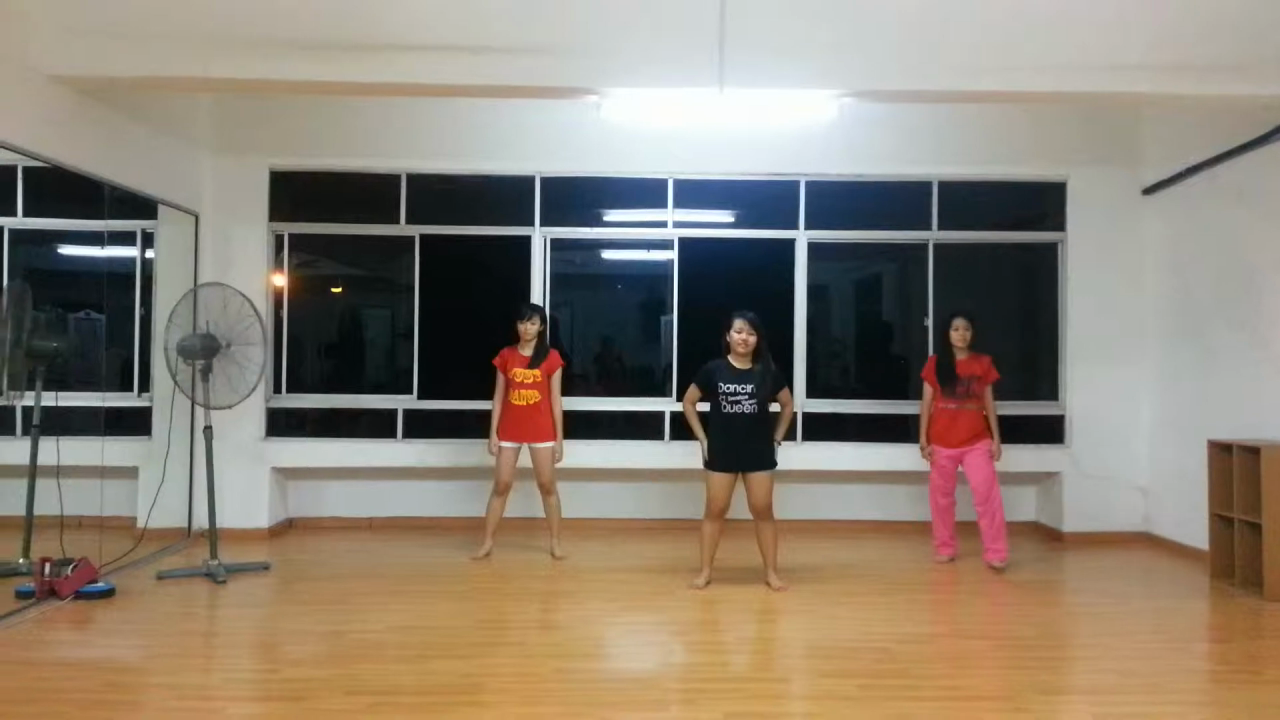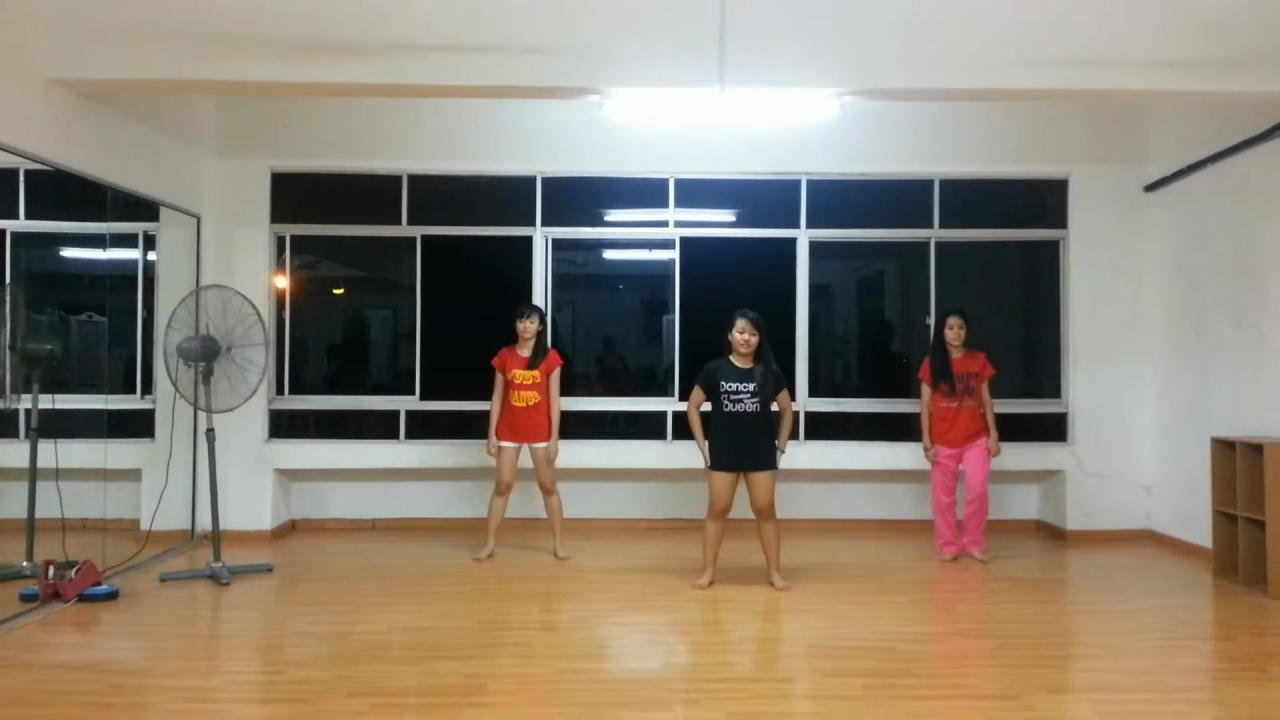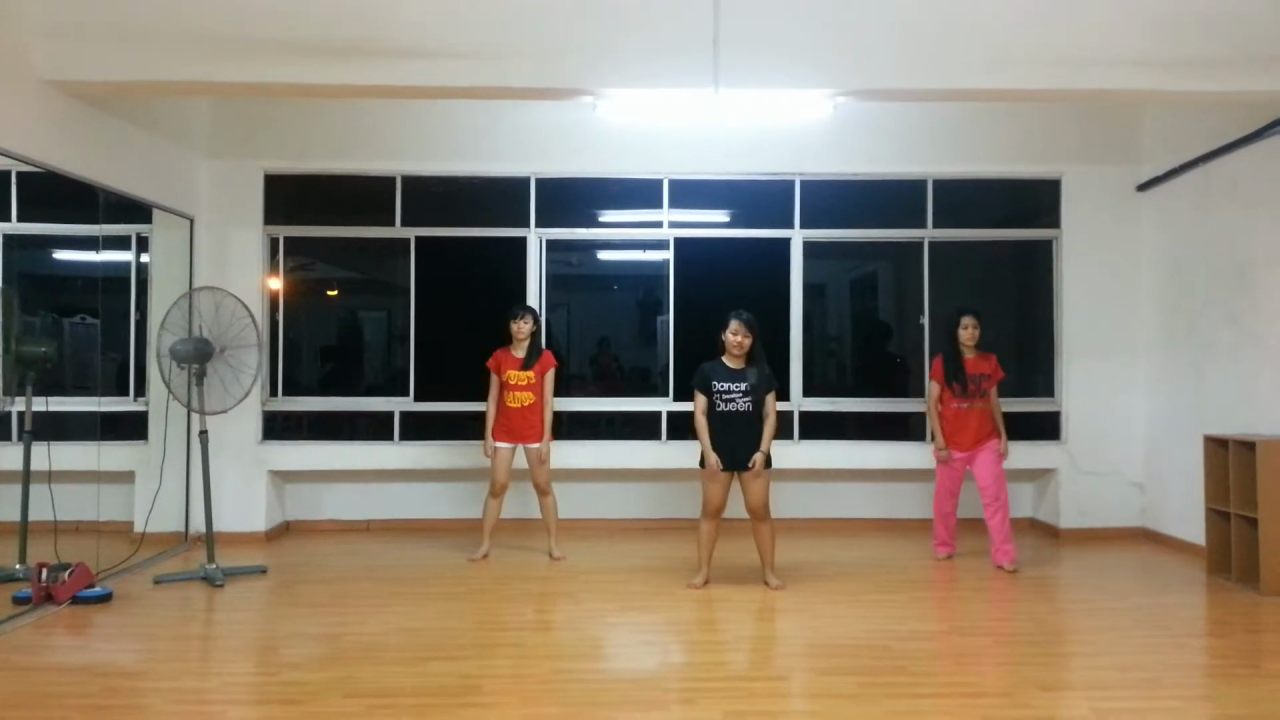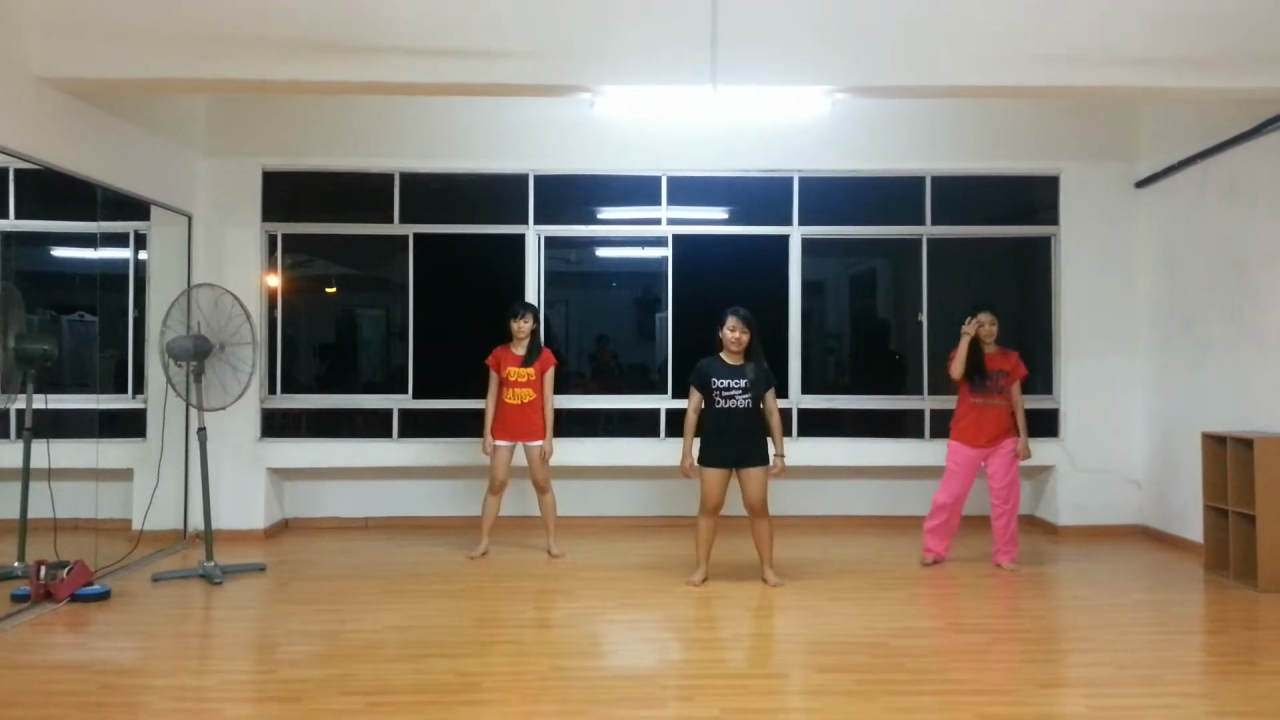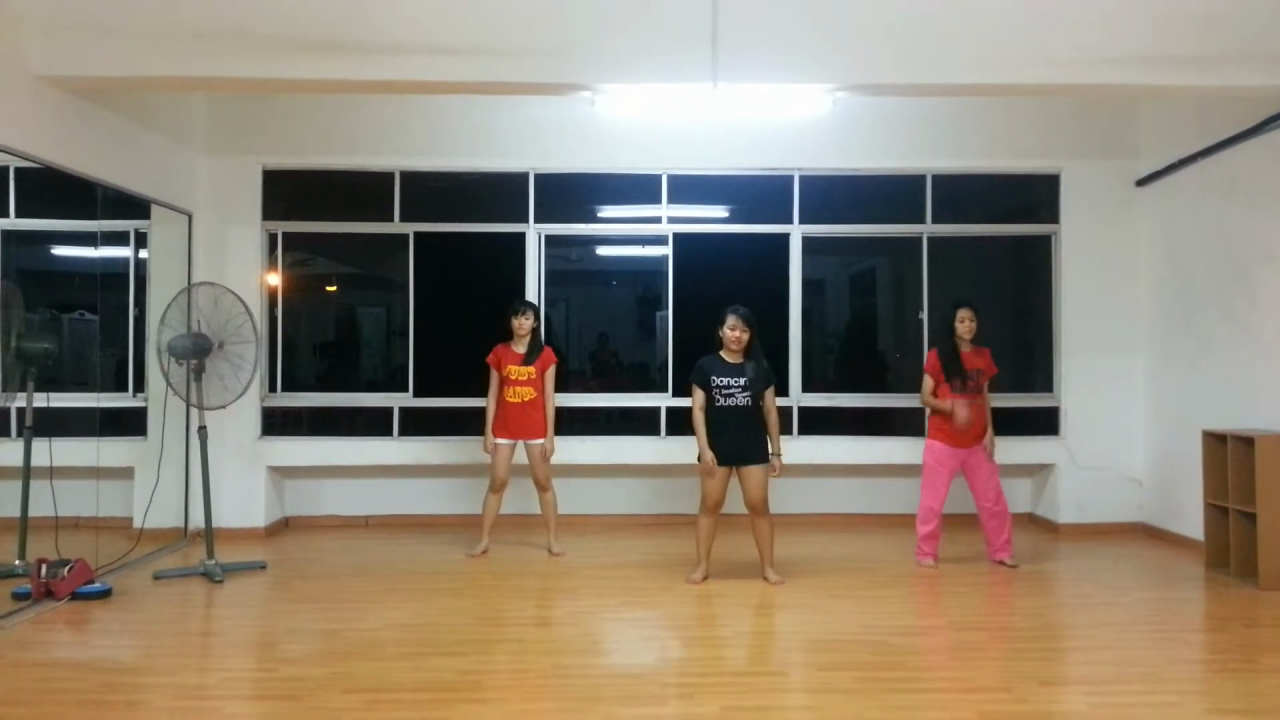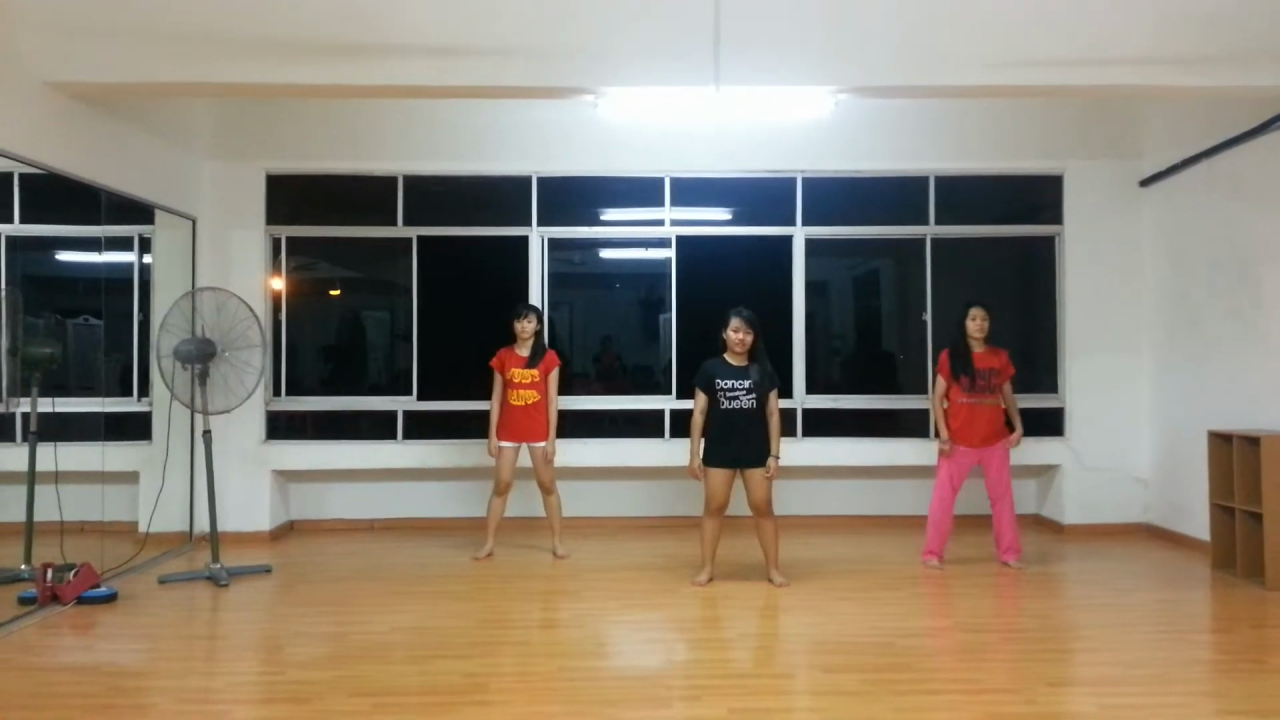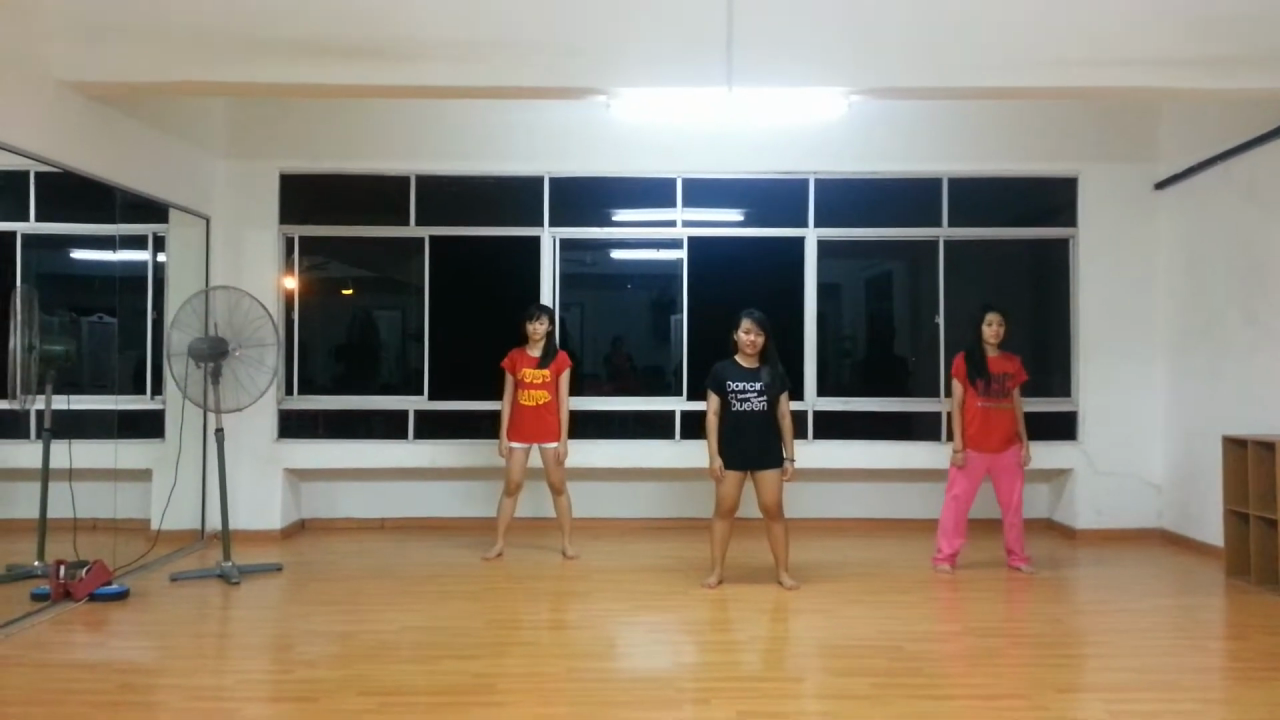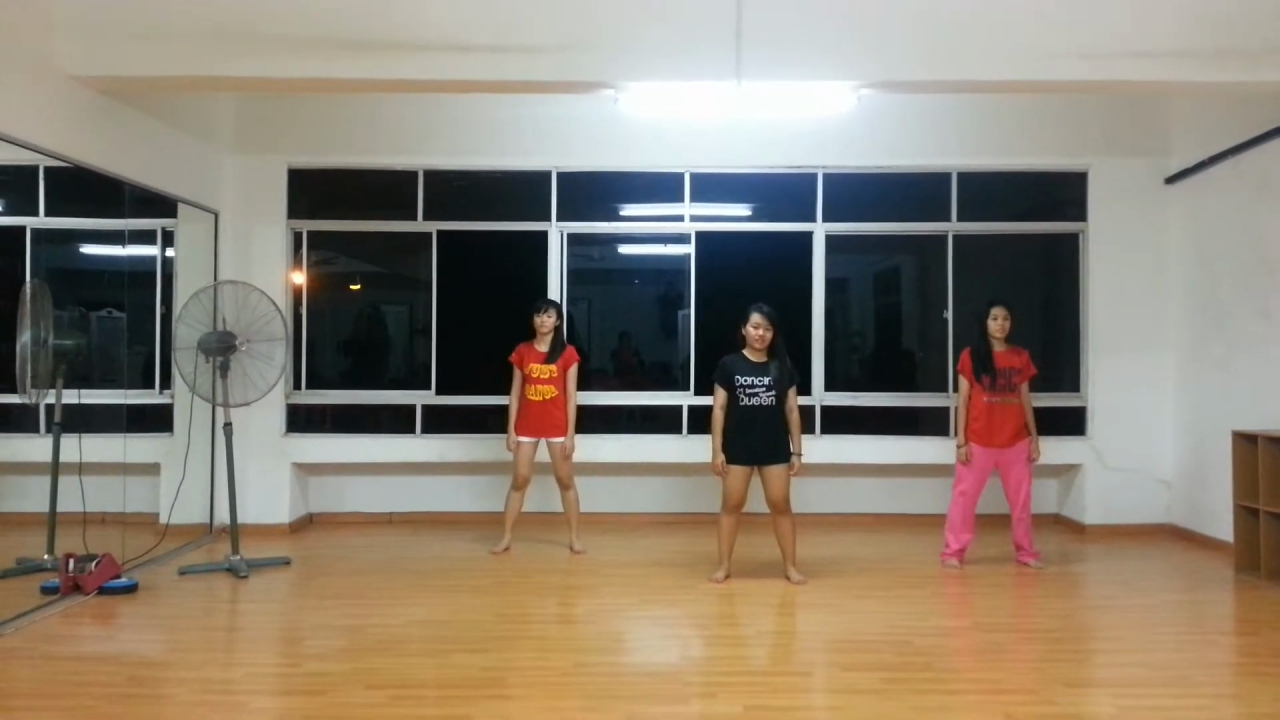
dt=0.5s
person 1, frame 1
left shoulder: (767, 372)
right shoulder: (713, 370)
left elbow: (788, 404)
right elbow: (688, 402)
left wrist: (776, 439)
right wrist: (703, 439)
left hip: (759, 453)
right hip: (721, 452)
left knee: (763, 511)
right knee: (715, 511)
left ankle: (771, 572)
right ankle: (705, 571)
person 1, frame 2
left shoulder: (769, 372)
right shoulder: (714, 370)
left elbow: (787, 409)
right elbow: (693, 407)
left wrist: (780, 447)
right wrist: (703, 446)
left hip: (761, 453)
right hip: (723, 453)
left knee: (765, 511)
right knee: (717, 511)
left ankle: (774, 572)
right ankle: (708, 571)
person 1, frame 3
left shoulder: (762, 373)
right shoulder: (708, 371)
left elbow: (770, 415)
right elbow: (700, 413)
left wrist: (763, 452)
right wrist: (708, 452)
left hip: (753, 453)
right hip: (717, 453)
left knee: (759, 511)
right knee: (711, 511)
left ankle: (769, 571)
right ankle: (703, 571)
person 1, frame 4
left shoulder: (760, 369)
right shoulder: (706, 368)
left elbow: (771, 411)
right elbow: (693, 411)
left wrist: (779, 452)
right wrist: (686, 452)
left hip: (753, 450)
right hip: (714, 450)
left knee: (758, 508)
right knee: (709, 507)
left ankle: (767, 568)
right ankle: (702, 567)
person 1, frame 5
left shoulder: (760, 368)
right shoulder: (705, 366)
left elbow: (770, 410)
right elbow: (698, 409)
left wrist: (775, 451)
right wrist: (704, 448)
left hip: (753, 449)
right hip: (717, 448)
left knee: (758, 506)
right knee: (710, 505)
left ankle: (768, 567)
right ankle: (702, 565)
person 1, frame 6
left shoulder: (764, 370)
right shoulder: (710, 369)
left elbow: (773, 413)
right elbow: (699, 413)
left wrist: (774, 454)
right wrist: (694, 454)
left hip: (756, 451)
right hip: (719, 451)
left knee: (763, 508)
right knee: (714, 507)
left ankle: (773, 568)
right ankle: (707, 567)
person 1, frame 7
left shoulder: (775, 372)
right shoulder: (721, 371)
left elbow: (784, 415)
right elbow: (713, 414)
left wrist: (789, 456)
right wrist: (714, 455)
left hip: (768, 453)
right hip: (731, 453)
left knee: (773, 510)
right knee: (724, 509)
left ankle: (783, 571)
right ankle: (716, 570)
person 1, frame 8
left shoulder: (783, 366)
right shoulder: (729, 364)
left elbow: (792, 410)
right elbow: (719, 408)
left wrist: (797, 451)
right wrist: (717, 449)
left hip: (775, 448)
right hip: (738, 447)
left knee: (780, 505)
right knee: (732, 504)
left ankle: (790, 566)
right ankle: (724, 565)
person 2, frame 1
left shoulder: (983, 363)
right shoulder: (935, 363)
left elbow: (989, 403)
right elbow: (927, 404)
left wrist: (996, 438)
right wrist: (924, 440)
left hip: (976, 441)
right hip: (942, 442)
left knee: (987, 493)
right knee: (942, 496)
left ankle: (995, 552)
right ankle: (945, 548)
person 2, frame 2
left shoulder: (979, 360)
right shoulder: (932, 363)
left elbow: (986, 400)
right elbow: (926, 404)
left wrist: (993, 434)
right wrist: (927, 441)
left hip: (975, 439)
right hip: (943, 441)
left knee: (977, 490)
right knee: (943, 495)
left ankle: (974, 543)
right ankle: (948, 546)
person 2, frame 3
left shoulder: (990, 362)
right shoulder: (942, 362)
left elbow: (994, 402)
right elbow: (932, 404)
left wrist: (1003, 436)
right wrist: (939, 441)
left hip: (986, 442)
right hip: (952, 443)
left knee: (995, 496)
right knee: (945, 498)
left ankle: (1004, 555)
right ankle: (944, 545)
person 2, frame 4
left shoulder: (1010, 358)
right shoulder: (963, 352)
left elbow: (1016, 400)
right elbow: (955, 374)
left wrist: (1023, 436)
right wrist: (965, 338)
left hip: (1002, 440)
right hip: (965, 439)
left knee: (1005, 497)
right knee: (950, 495)
left ankle: (1005, 554)
right ankle: (934, 548)
person 2, frame 5
left shoulder: (983, 356)
right shoulder: (937, 356)
left elbow: (985, 397)
right elbow: (925, 398)
left wrist: (990, 432)
right wrist: (953, 406)
left hip: (976, 441)
right hip: (943, 440)
left knee: (991, 497)
right knee: (933, 498)
left ankle: (1001, 550)
right ankle: (926, 551)
person 2, frame 6
left shoulder: (1000, 357)
right shoulder: (950, 356)
left elbow: (1008, 396)
right elbow: (938, 398)
left wrist: (1018, 427)
right wrist: (943, 435)
left hip: (995, 441)
right hip: (959, 442)
left knee: (1002, 498)
right knee: (943, 498)
left ankle: (1009, 552)
right ankle: (932, 552)
person 2, frame 7
left shoulder: (1013, 363)
right shoulder: (964, 360)
left elbow: (1017, 405)
right elbow: (957, 405)
left wrist: (1025, 443)
right wrist: (958, 445)
left hip: (1008, 447)
right hip: (973, 447)
left knee: (1013, 504)
right knee: (957, 502)
left ankle: (1017, 556)
right ankle: (945, 557)
person 2, frame 8
left shoulder: (1021, 357)
right shoulder: (970, 356)
left elbow: (1025, 400)
right elbow: (963, 400)
left wrist: (1034, 438)
right wrist: (961, 440)
left hip: (1015, 442)
right hip: (979, 442)
left knee: (1021, 498)
right knee: (964, 496)
left ankle: (1026, 551)
right ankle: (953, 551)
person 3, frame 1
left shoulder: (551, 357)
right shoulder: (506, 355)
left elbow: (556, 400)
right elbow: (498, 397)
left wrist: (559, 438)
right wrist: (493, 433)
left hip: (541, 432)
right hip: (509, 430)
left knee: (547, 486)
right knee: (501, 485)
left ankle: (555, 542)
right ankle: (487, 542)
person 3, frame 2
left shoulder: (550, 357)
right shoulder: (504, 356)
left elbow: (554, 399)
right elbow: (497, 397)
left wrist: (554, 437)
right wrist: (491, 434)
left hip: (540, 431)
right hip: (509, 431)
left knee: (548, 486)
right knee: (502, 485)
left ankle: (558, 543)
right ankle: (490, 543)
person 3, frame 3
left shoulder: (544, 358)
right shoulder: (499, 357)
left elbow: (547, 401)
right elbow: (492, 399)
left wrist: (546, 438)
right wrist: (488, 435)
left hip: (534, 432)
right hip: (504, 432)
left knee: (543, 487)
right knee: (497, 486)
left ankle: (553, 543)
right ankle: (485, 543)
person 3, frame 4
left shoulder: (544, 356)
right shoulder: (499, 355)
left elbow: (548, 399)
right elbow: (492, 396)
left wrist: (549, 437)
right wrist: (487, 433)
left hip: (534, 430)
right hip: (503, 430)
left knee: (542, 485)
right knee: (496, 484)
left ankle: (551, 541)
right ankle: (484, 541)
person 3, frame 5
left shoulder: (545, 355)
right shoulder: (499, 353)
left elbow: (549, 397)
right elbow: (493, 394)
left wrist: (550, 435)
right wrist: (488, 431)
left hip: (535, 429)
right hip: (504, 428)
left knee: (543, 483)
right knee: (497, 482)
left ankle: (552, 539)
right ankle: (484, 539)
person 3, frame 6
left shoulder: (548, 358)
right shoulder: (503, 356)
left elbow: (552, 400)
right elbow: (496, 398)
left wrist: (551, 438)
right wrist: (492, 435)
left hip: (538, 431)
right hip: (508, 431)
left knee: (547, 486)
right knee: (501, 485)
left ankle: (557, 542)
right ankle: (489, 543)
person 3, frame 7
left shoulder: (560, 358)
right shoulder: (514, 357)
left elbow: (563, 401)
right elbow: (507, 398)
left wrist: (563, 439)
right wrist: (503, 435)
left hip: (549, 432)
right hip: (519, 432)
left knee: (558, 486)
right knee: (512, 486)
left ankle: (567, 543)
right ankle: (499, 543)
person 3, frame 8
left shoulder: (567, 353)
right shoulder: (522, 351)
left elbow: (571, 396)
right elbow: (515, 393)
left wrist: (570, 434)
right wrist: (511, 430)
left hip: (557, 427)
right hip: (527, 426)
left knee: (565, 481)
right knee: (519, 480)
left ankle: (574, 537)
right ankle: (506, 537)
